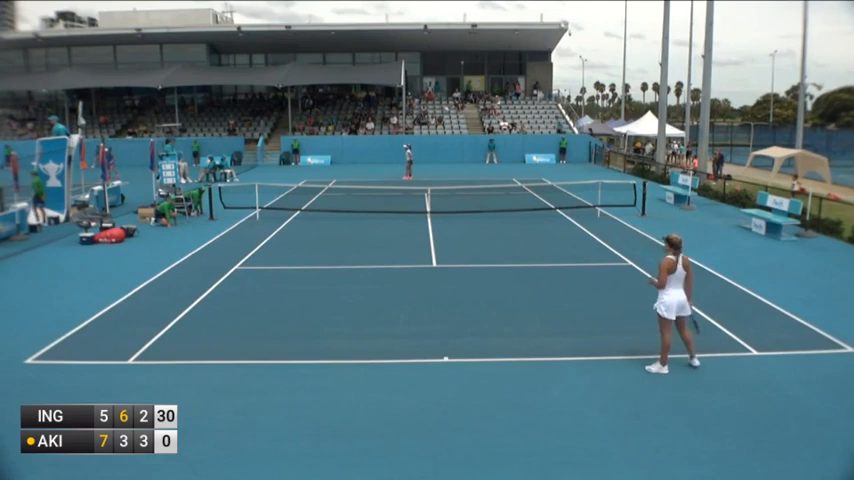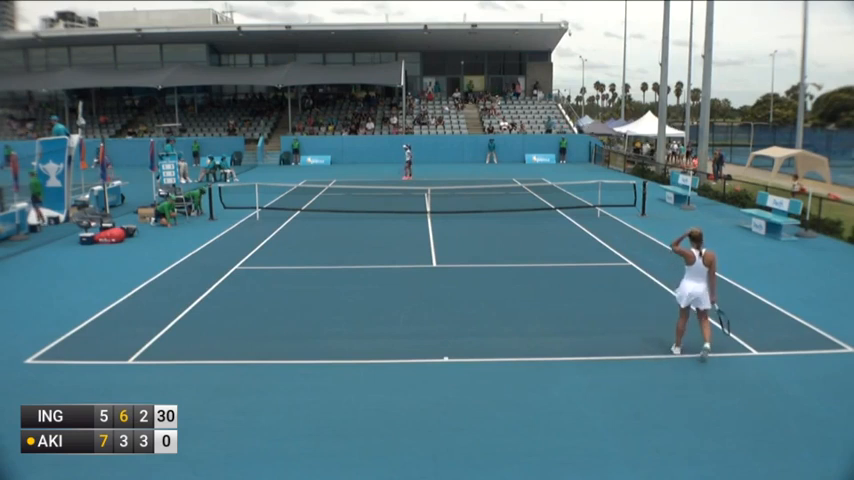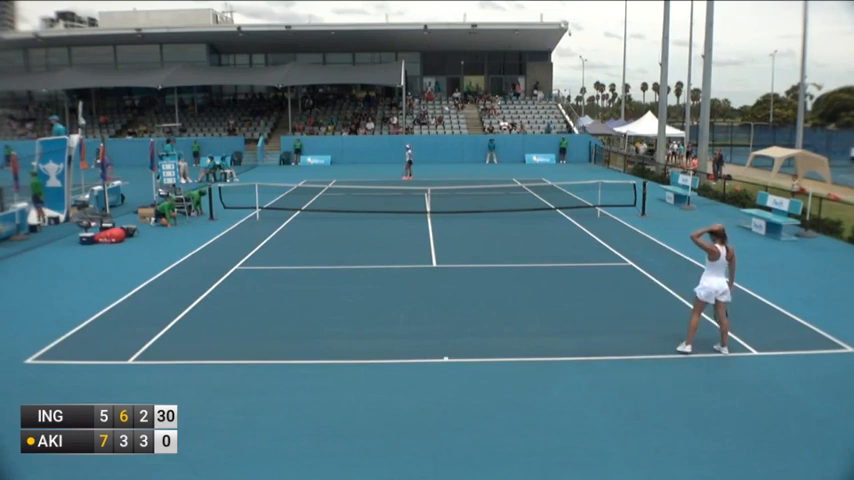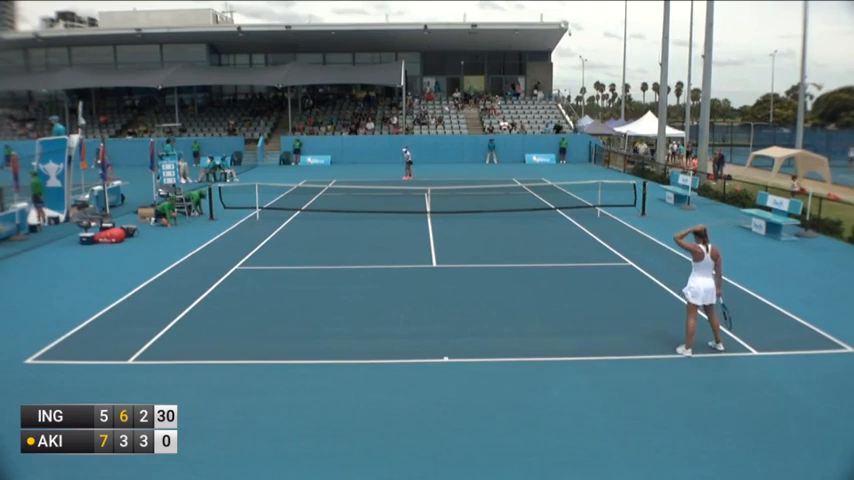
dt=1s
person 1, frame 1
left shoulder: (665, 262)
right shoulder: (685, 260)
left elbow: (661, 285)
right elbow: (689, 283)
left wrist: (652, 281)
right wrist: (688, 299)
left hip: (667, 299)
right hip: (680, 297)
left knee: (665, 333)
right knee: (683, 330)
left ankle: (662, 365)
right ankle: (693, 358)
person 1, frame 2
left shoulder: (687, 254)
right shoulder: (711, 256)
left elbow: (673, 246)
right elbow: (712, 278)
left wrist: (683, 236)
right wrist: (713, 294)
left hip: (687, 288)
right hip: (701, 290)
left knee: (682, 319)
right knee: (704, 320)
left ankle: (677, 347)
right ankle: (707, 344)
person 1, frame 3
left shoulder: (712, 249)
right shoulder: (730, 251)
left elbow: (693, 236)
right elbow: (732, 271)
left wrist: (708, 229)
right wrist: (731, 286)
left hip: (708, 285)
right hip: (722, 285)
left knee: (695, 314)
right knee: (722, 316)
left ankle: (687, 345)
right ankle: (723, 346)
person 1, frame 4
left shoulder: (695, 249)
right shoulder: (715, 251)
left elbow: (676, 238)
right elbow: (718, 272)
left wrist: (691, 229)
right wrist: (719, 287)
left hip: (696, 286)
right hip: (709, 285)
left knee: (691, 317)
right knee: (712, 315)
left ankle: (687, 348)
right ankle: (718, 343)
